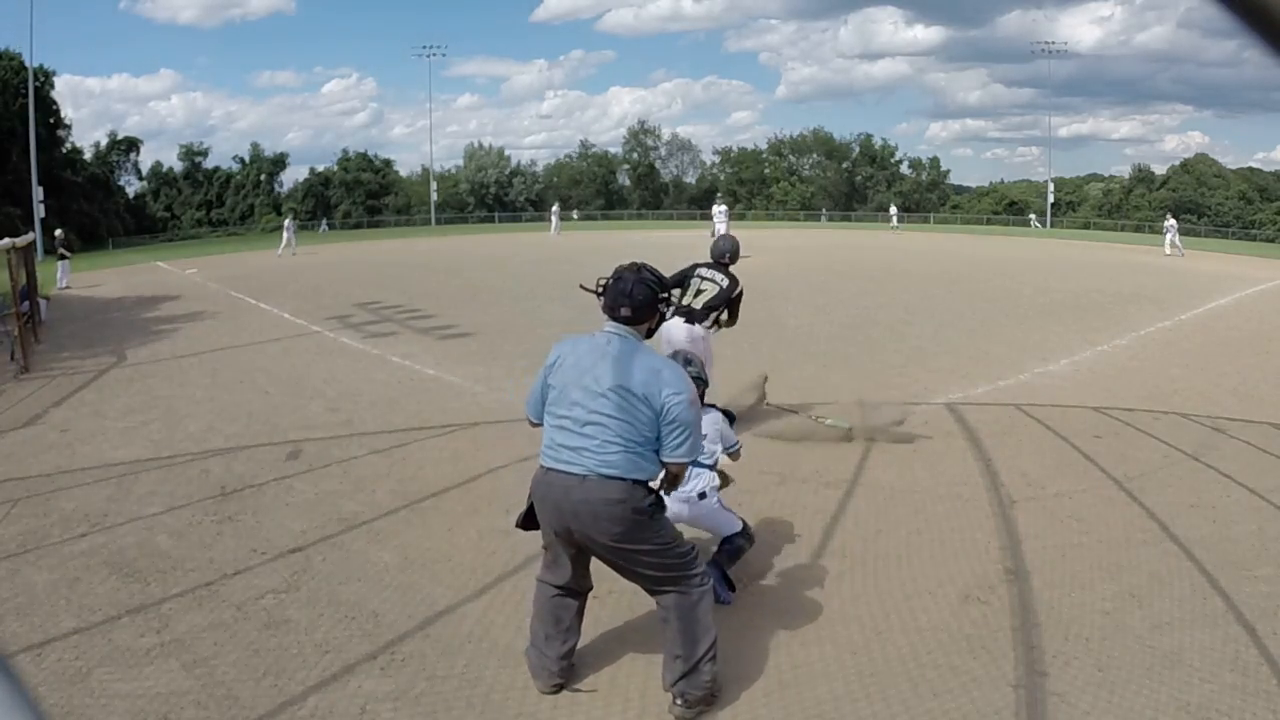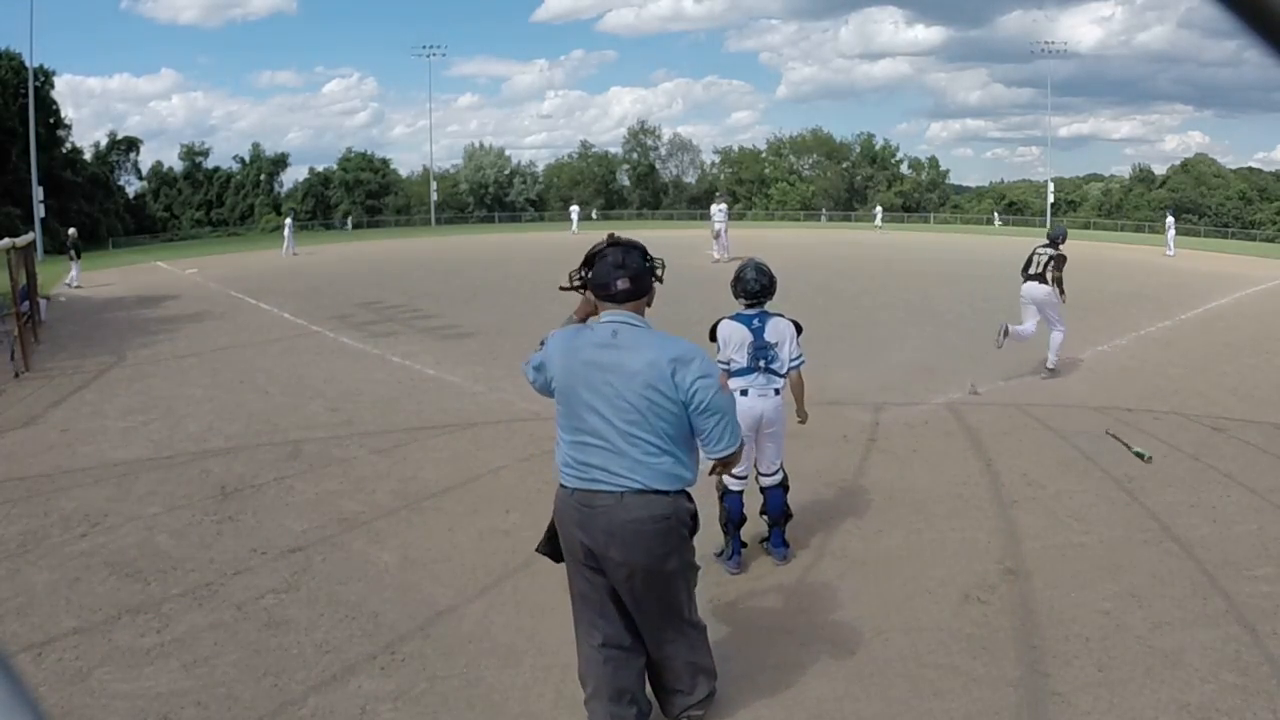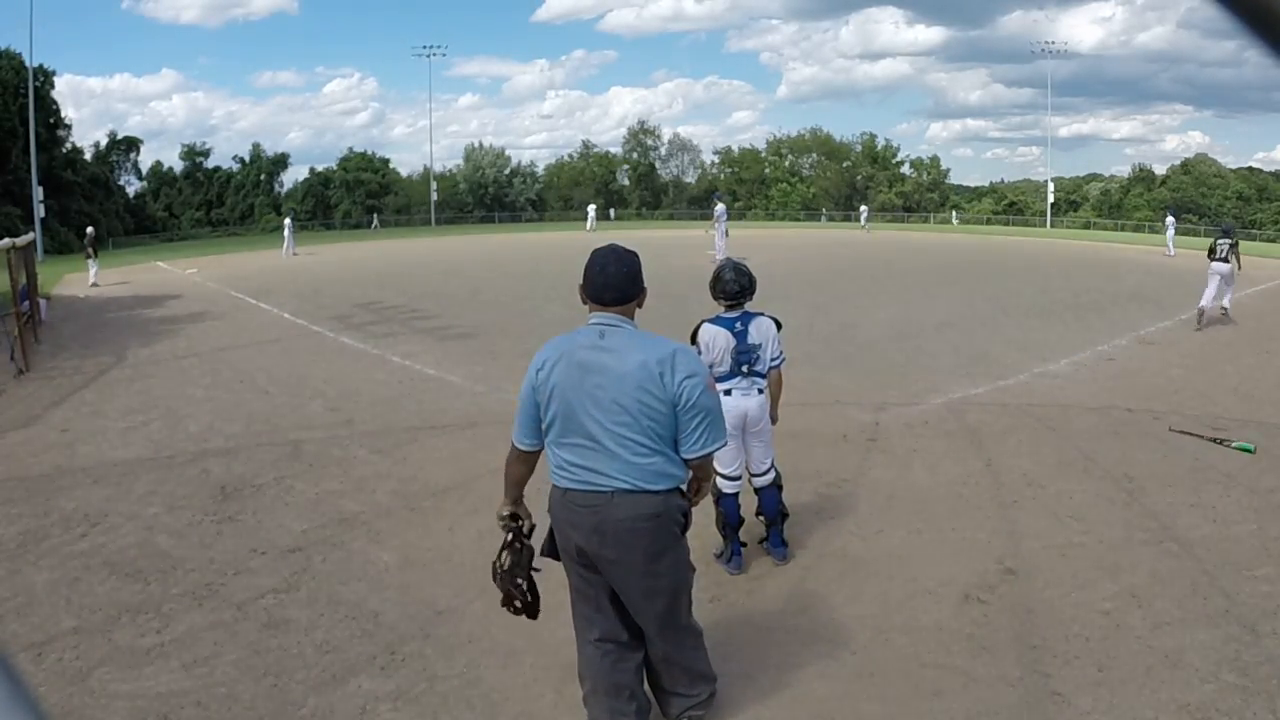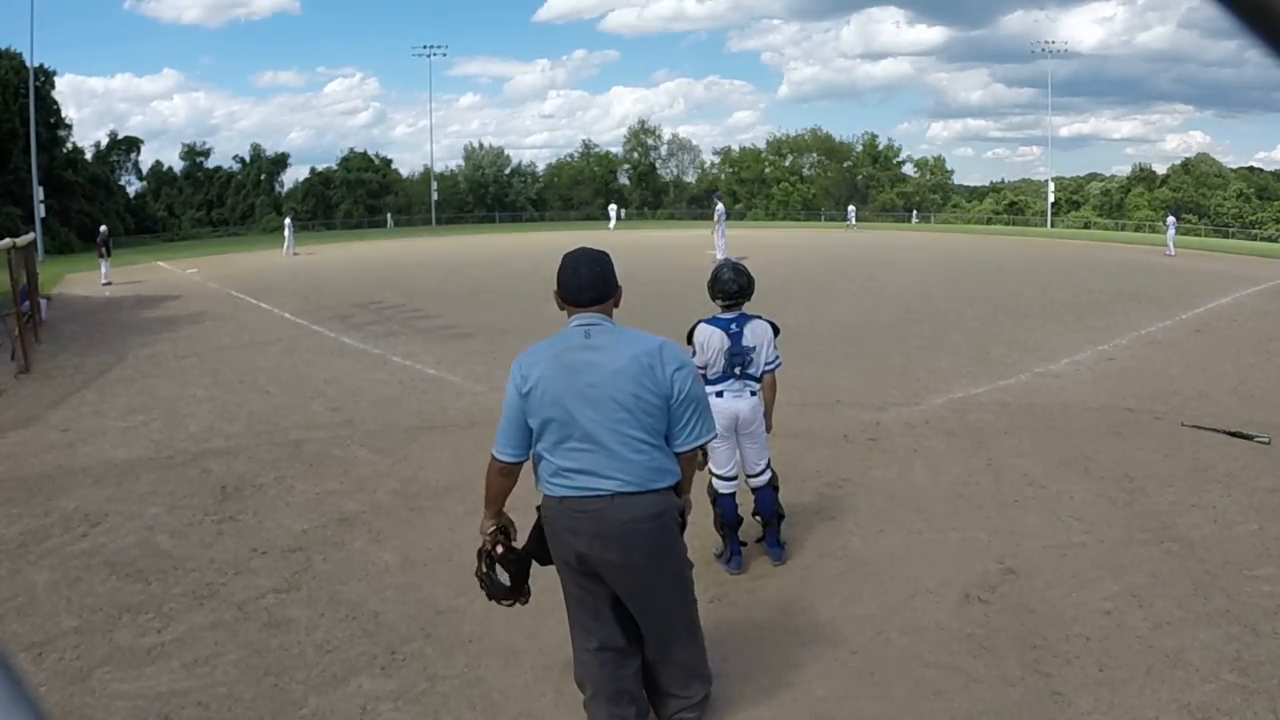
dt=1s
person 1, frame 1
left shoulder: (562, 352)
right shoulder: (667, 375)
left elbow: (534, 417)
right elbow: (677, 463)
right wrist: (669, 483)
left hip: (551, 490)
right hip: (615, 500)
left knee: (559, 577)
right knee: (684, 581)
left ankle: (548, 667)
person 1, frame 2
left shoulder: (560, 347)
right shoulder: (683, 358)
left elbow: (537, 375)
right elbow: (726, 452)
left wrist: (580, 314)
right wrist: (727, 460)
left hip: (578, 511)
right hip: (651, 514)
left knee: (602, 631)
right knee: (668, 618)
person 1, frame 3
left shoulder: (548, 357)
right shoulder: (675, 359)
left elbow: (523, 449)
right elbow: (699, 456)
left wrist: (513, 500)
right wrist: (699, 483)
left hip: (572, 512)
right hip: (646, 514)
left knee: (600, 626)
right knee: (665, 614)
person 1, frame 4
left shoulder: (529, 365)
right shoulder: (664, 355)
left elbow: (506, 461)
right elbow: (687, 448)
left wrist: (493, 514)
right wrist: (679, 495)
left hip: (568, 518)
right hip: (645, 514)
left knee: (598, 631)
right knee: (667, 617)
person 2, frame 1
right shoulder: (715, 417)
right elbow: (735, 455)
left hip: (665, 502)
right hip: (700, 501)
right knee: (741, 535)
right ankle: (715, 569)
person 2, frame 2
left shoulder: (727, 327)
right shoulder: (784, 326)
left elbow: (723, 376)
right elbow: (794, 375)
right wrist: (800, 407)
left hip: (738, 404)
right hip: (773, 403)
left knee: (733, 478)
right knee: (772, 474)
left ankle: (733, 551)
right ankle: (778, 543)
person 2, frame 3
left shoulder: (708, 331)
right shoulder: (766, 325)
right elbow: (775, 373)
right wrist: (774, 407)
left hip: (723, 405)
right hip: (757, 402)
left knee: (727, 479)
right knee: (764, 473)
left ankle: (733, 551)
right ankle: (777, 543)
person 2, frame 4
left shoulder: (704, 331)
right shoulder: (762, 328)
right elbow: (768, 378)
right wrist: (768, 414)
left hip: (716, 407)
right hip: (750, 405)
left knee: (723, 480)
right knee: (760, 474)
left ankle: (732, 551)
right ankle: (773, 543)
